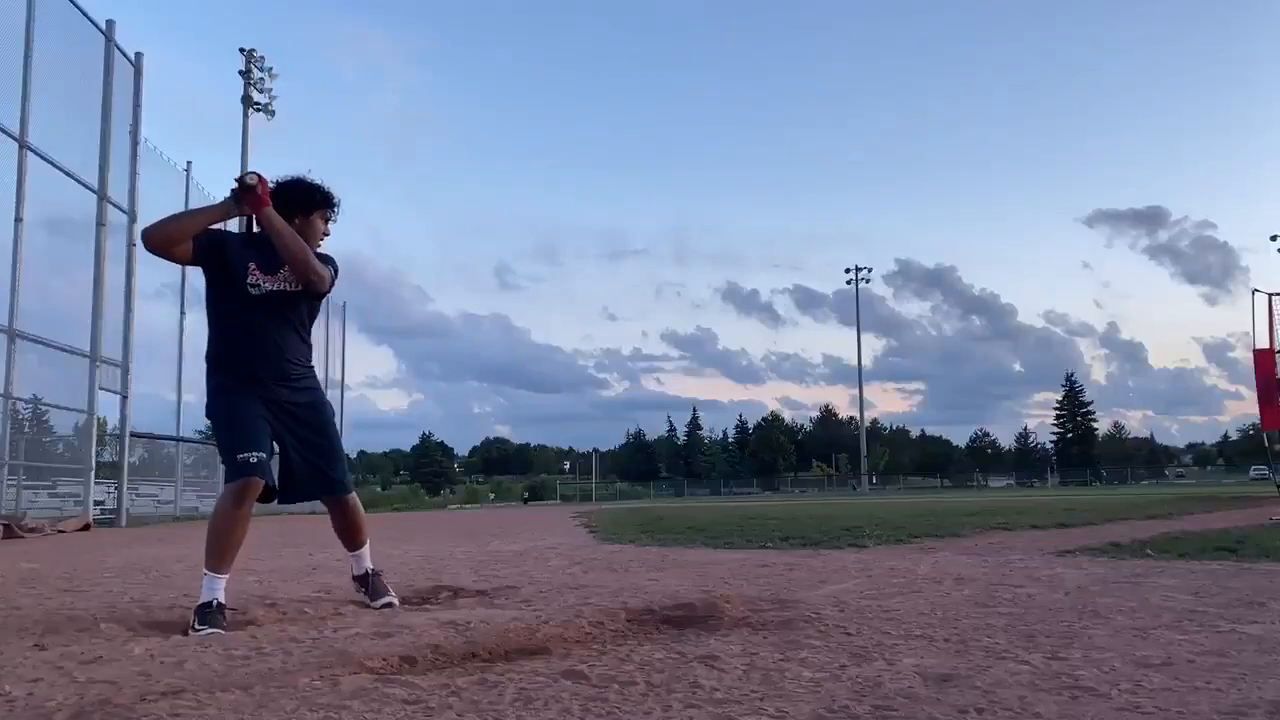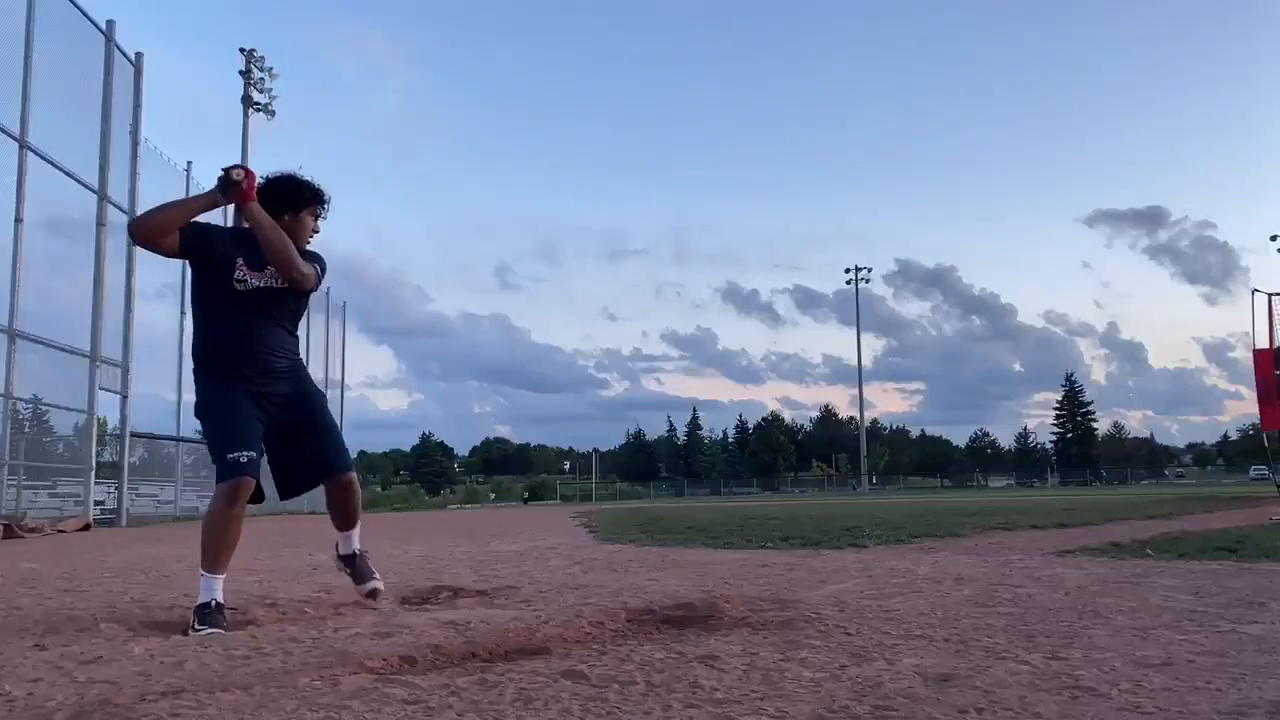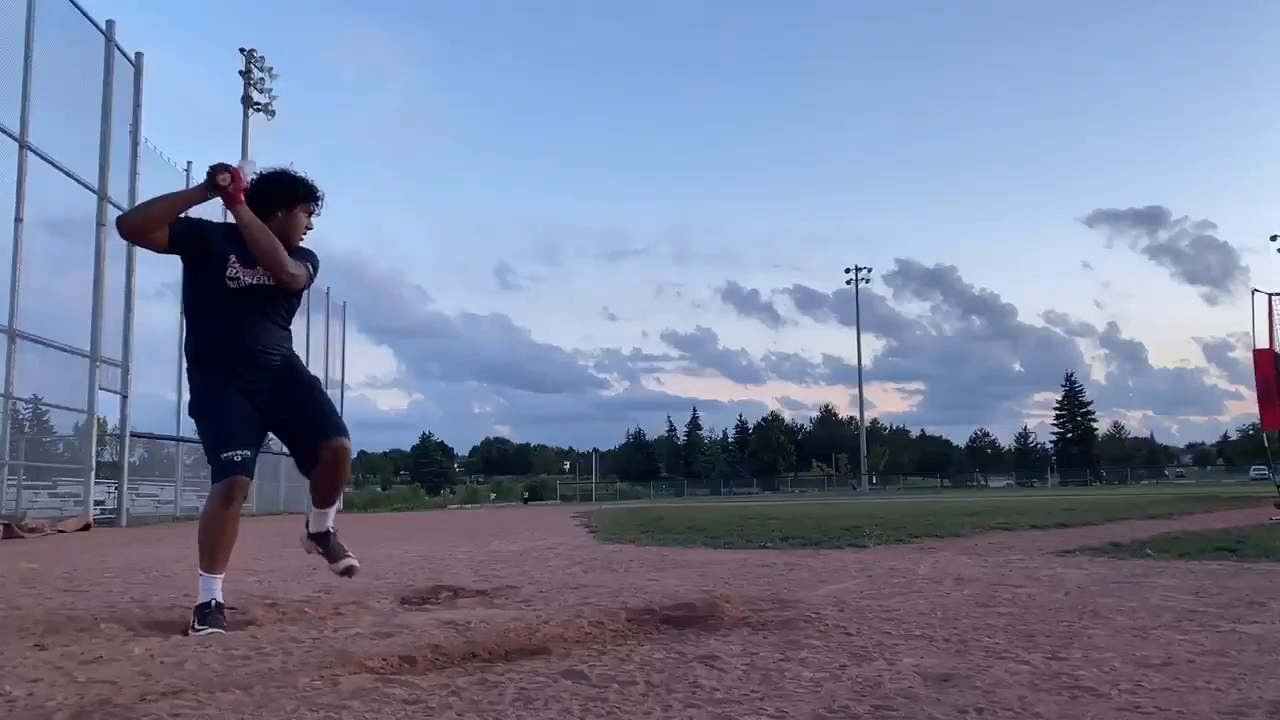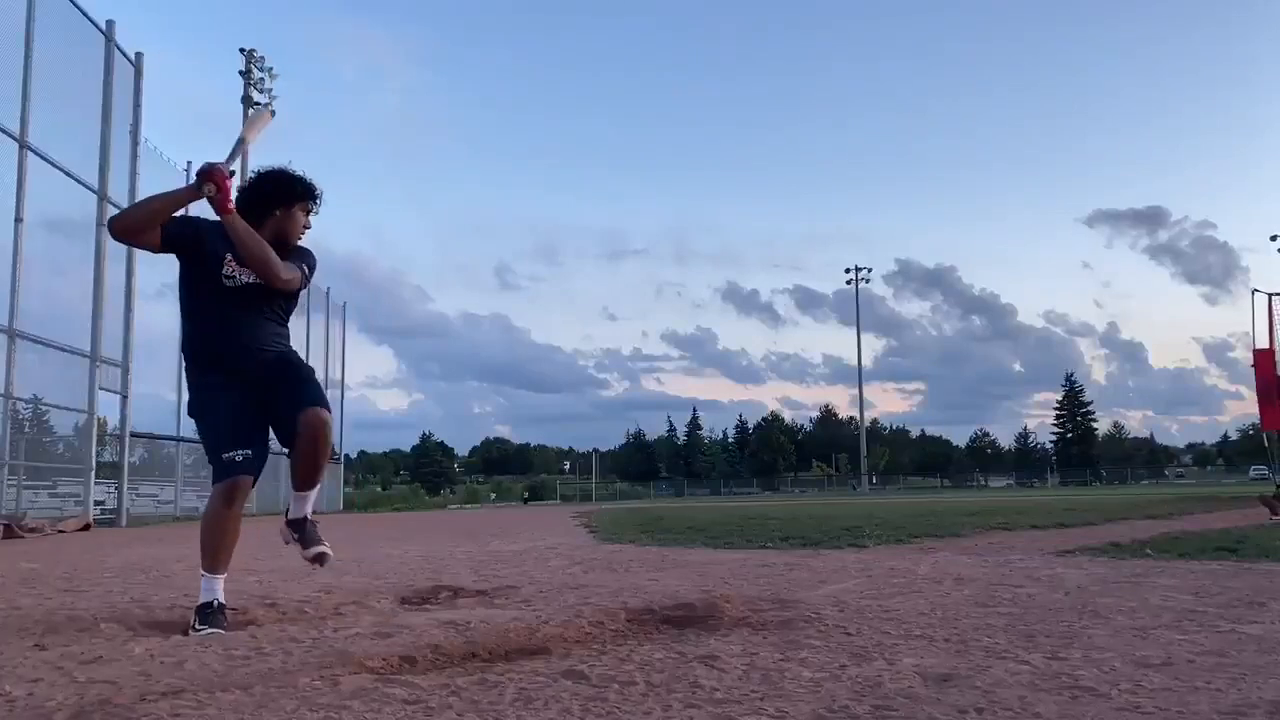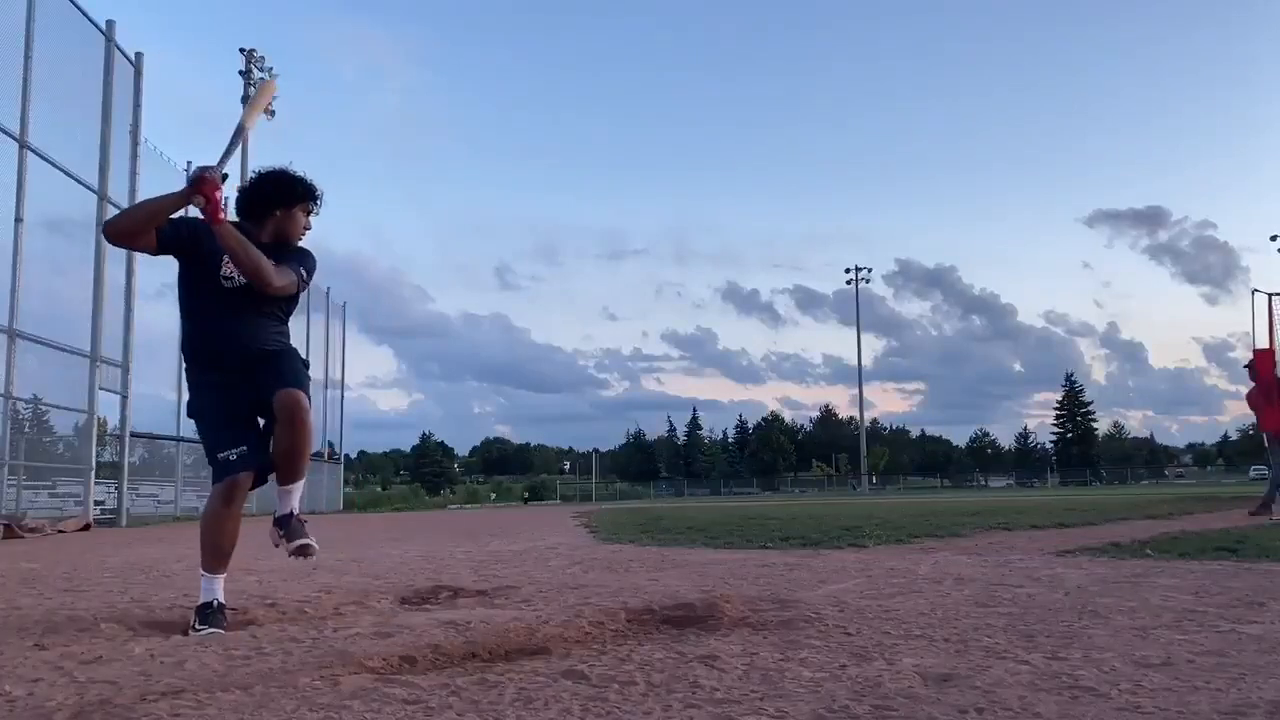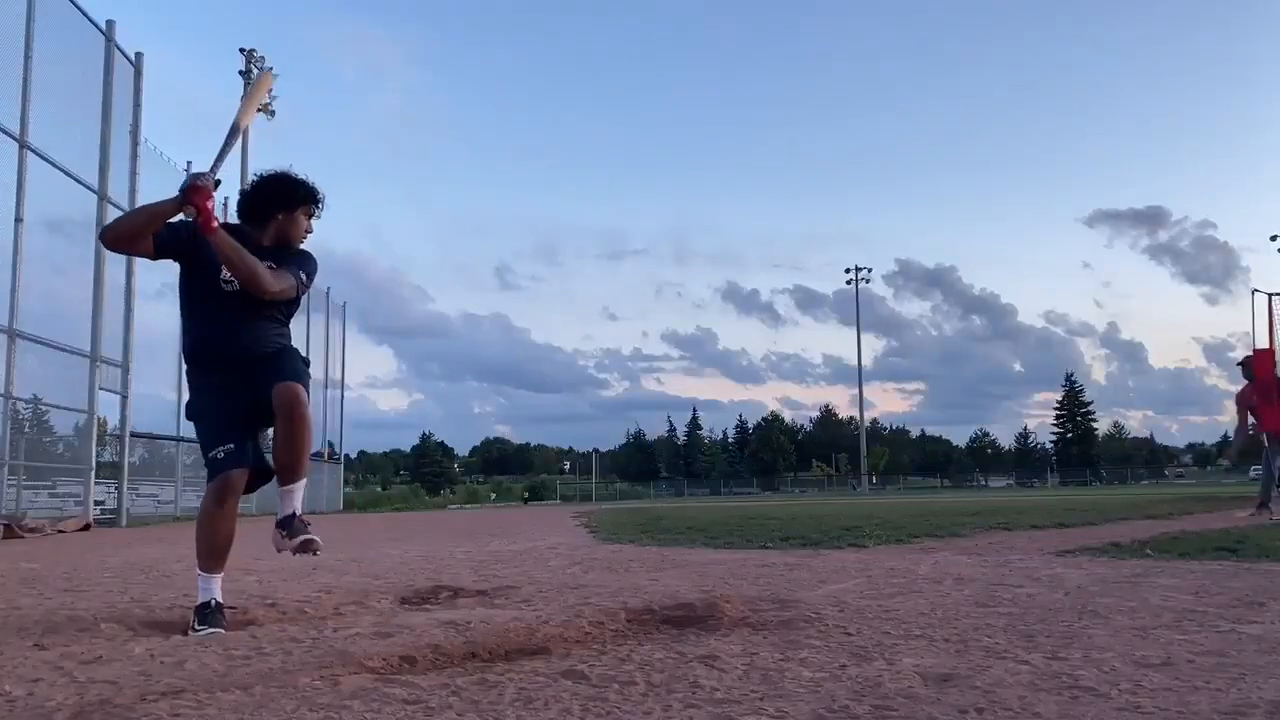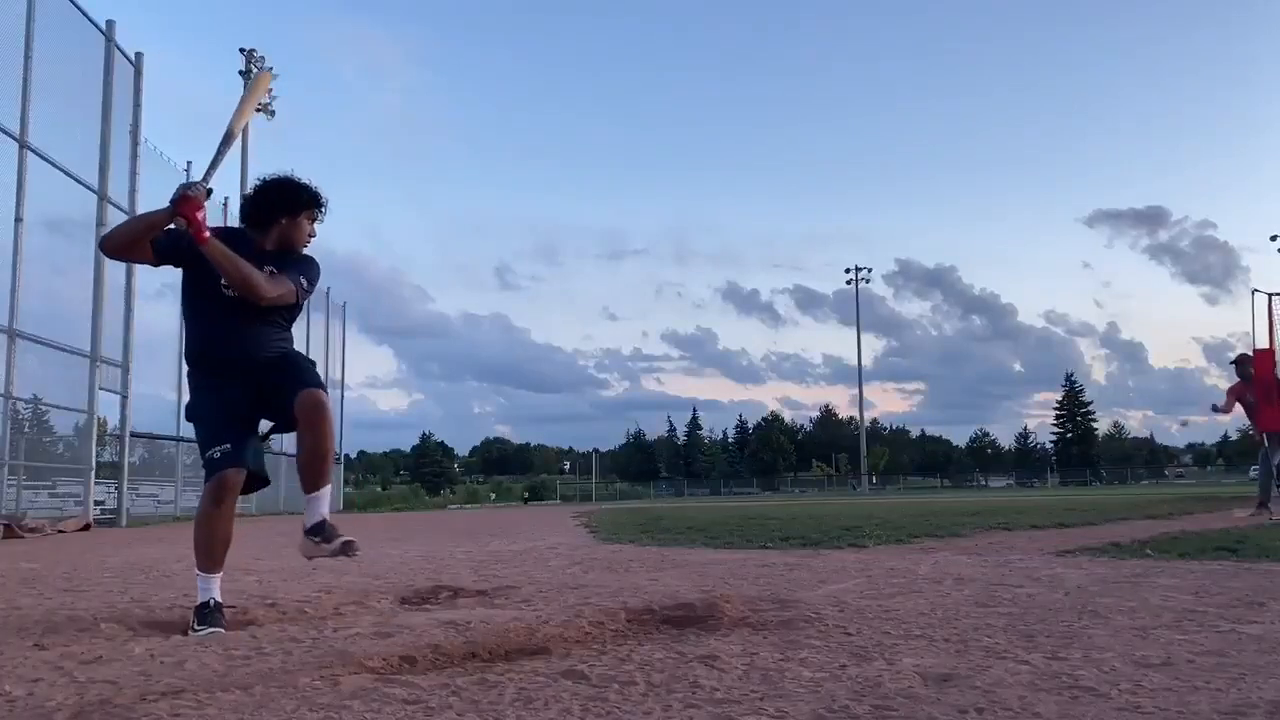
dt=0.1s
person 1, frame 1
left shoulder: (322, 265)
right shoulder: (228, 248)
left elbow: (312, 275)
right elbow: (154, 238)
left wrist: (264, 209)
right wrist: (230, 207)
left hip: (299, 390)
right hip: (238, 389)
left knee: (339, 490)
right knee: (246, 482)
left ankle: (365, 572)
right ankle: (211, 599)
person 1, frame 2
left shoulder: (311, 262)
right shoulder: (214, 242)
left elbow: (295, 272)
right elbow: (141, 231)
left wrist: (250, 203)
right wrist: (217, 196)
left hip: (288, 382)
right hip: (226, 386)
left knee: (343, 476)
right knee: (238, 483)
left ankle: (349, 549)
right ankle: (209, 600)
person 1, frame 3
left shoulder: (301, 260)
right shoulder: (206, 237)
left elbow: (284, 273)
right elbow: (130, 226)
left wrist: (237, 203)
right wrist: (202, 191)
left hip: (281, 374)
right hip: (220, 383)
left knee: (336, 447)
right knee: (233, 482)
left ankle: (320, 530)
right ankle: (209, 599)
person 1, frame 4
left shoulder: (301, 258)
right shoulder: (201, 235)
left elbow: (277, 275)
right elbow: (121, 227)
left wrist: (226, 208)
right wrist: (195, 191)
left hip: (274, 366)
right hip: (216, 378)
left knee: (316, 421)
right knee: (235, 480)
left ankle: (299, 516)
right ankle: (211, 599)
person 1, frame 5
left shoulder: (299, 260)
right shoulder: (198, 236)
left elbow: (270, 281)
right elbow: (116, 231)
left wrist: (216, 216)
right wrist: (187, 196)
left hip: (270, 362)
right hip: (215, 377)
left knee: (293, 403)
right knee: (234, 480)
left ankle: (287, 513)
right ankle: (210, 599)
person 1, frame 6
left shoulder: (301, 263)
right shoulder: (195, 237)
left elbow: (264, 287)
right elbow: (112, 238)
left wrist: (209, 226)
right wrist: (171, 205)
left hip: (270, 363)
right hip: (214, 378)
left knee: (292, 395)
right knee: (229, 478)
left ankle: (290, 518)
right ankle: (208, 600)
person 1, frame 7
left shoulder: (304, 267)
right shoulder: (201, 242)
left elbow: (264, 293)
right elbow: (113, 246)
left wrist: (201, 234)
right wrist: (173, 212)
left hip: (275, 369)
right hip: (217, 382)
left knee: (314, 402)
right knee: (226, 480)
left ankle: (317, 524)
right ankle: (208, 600)
